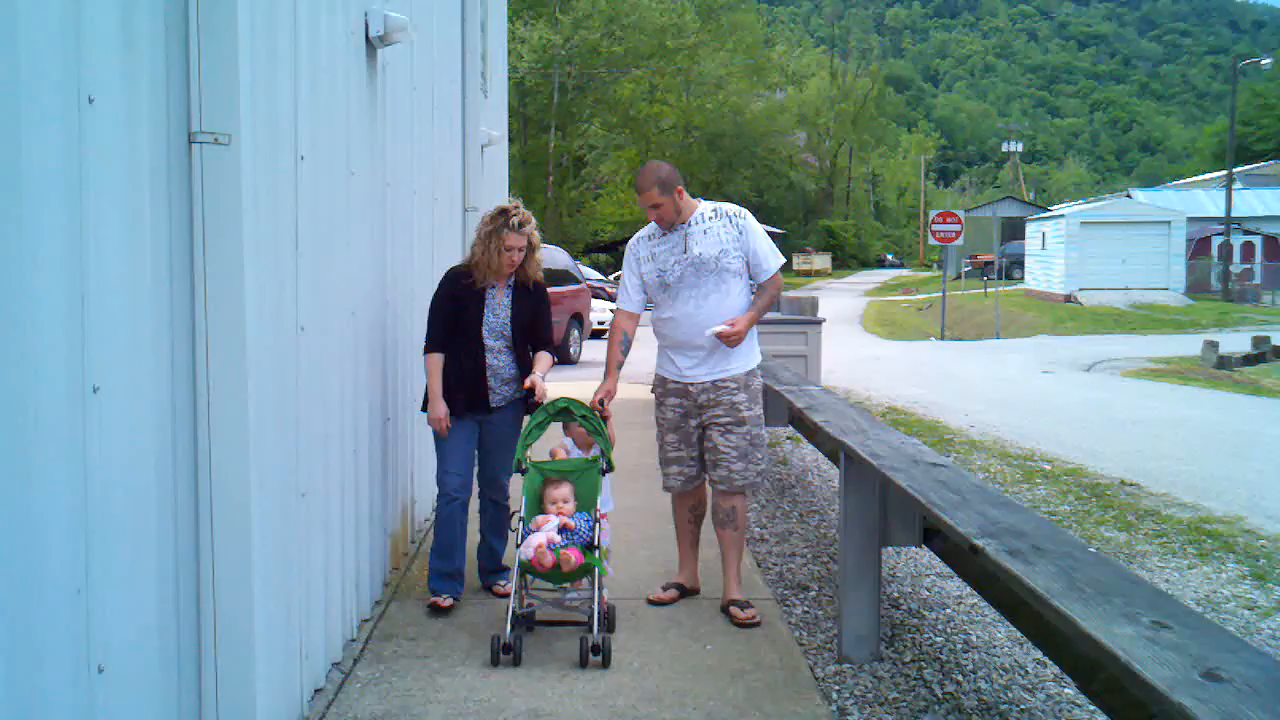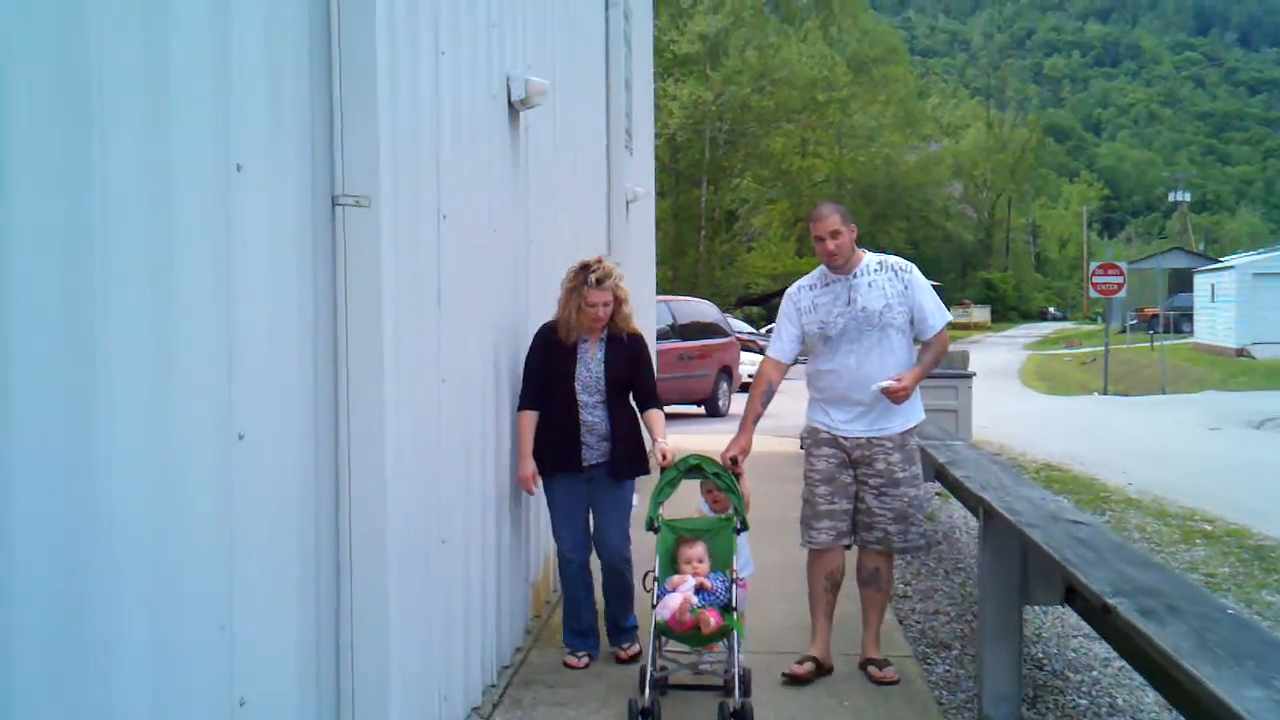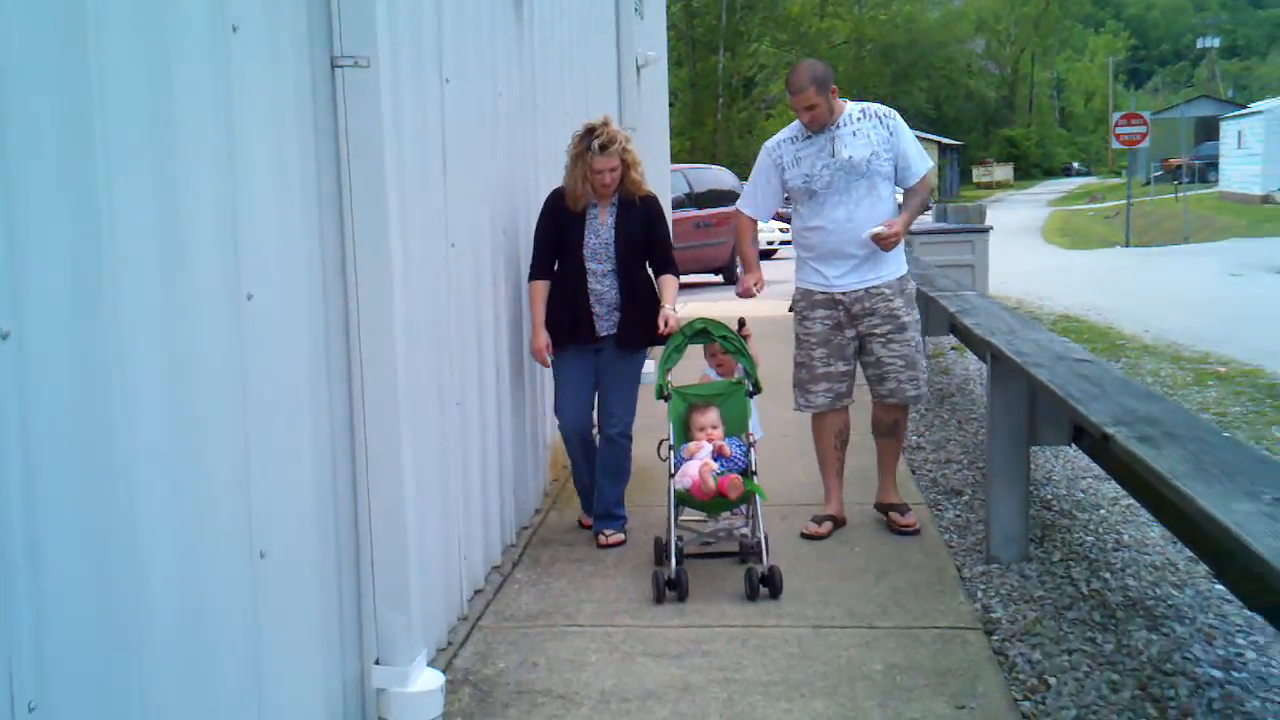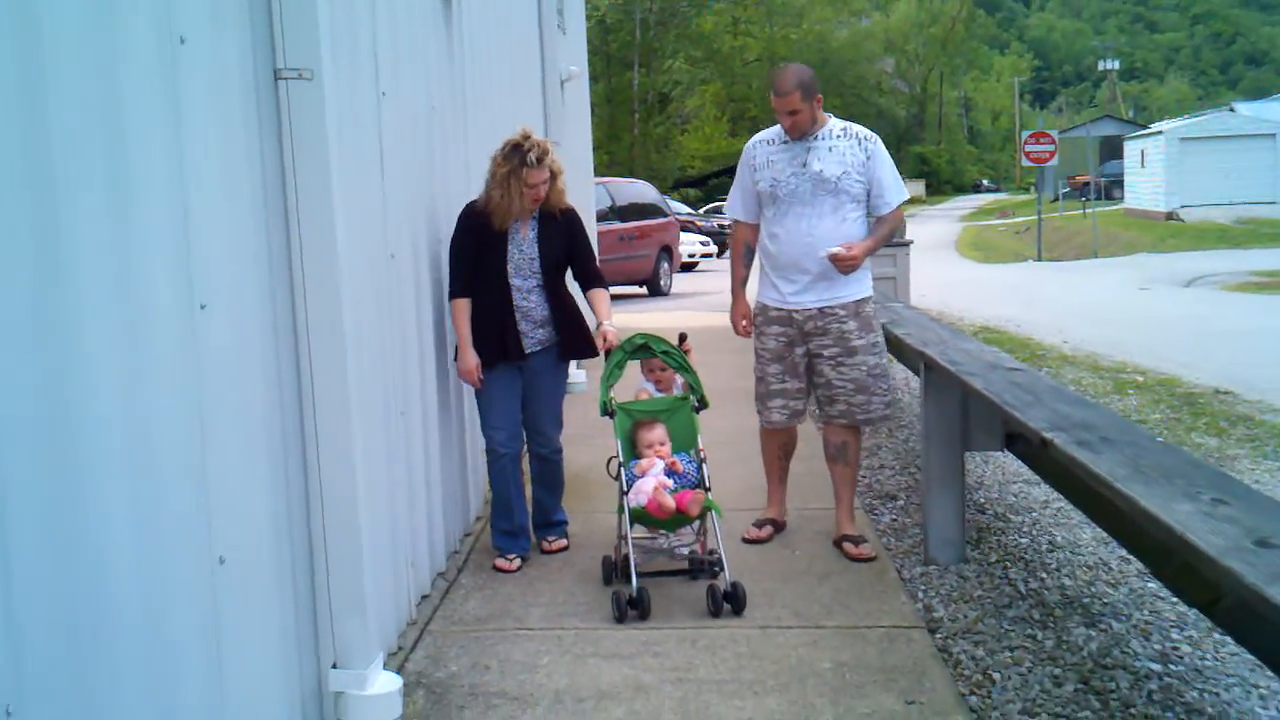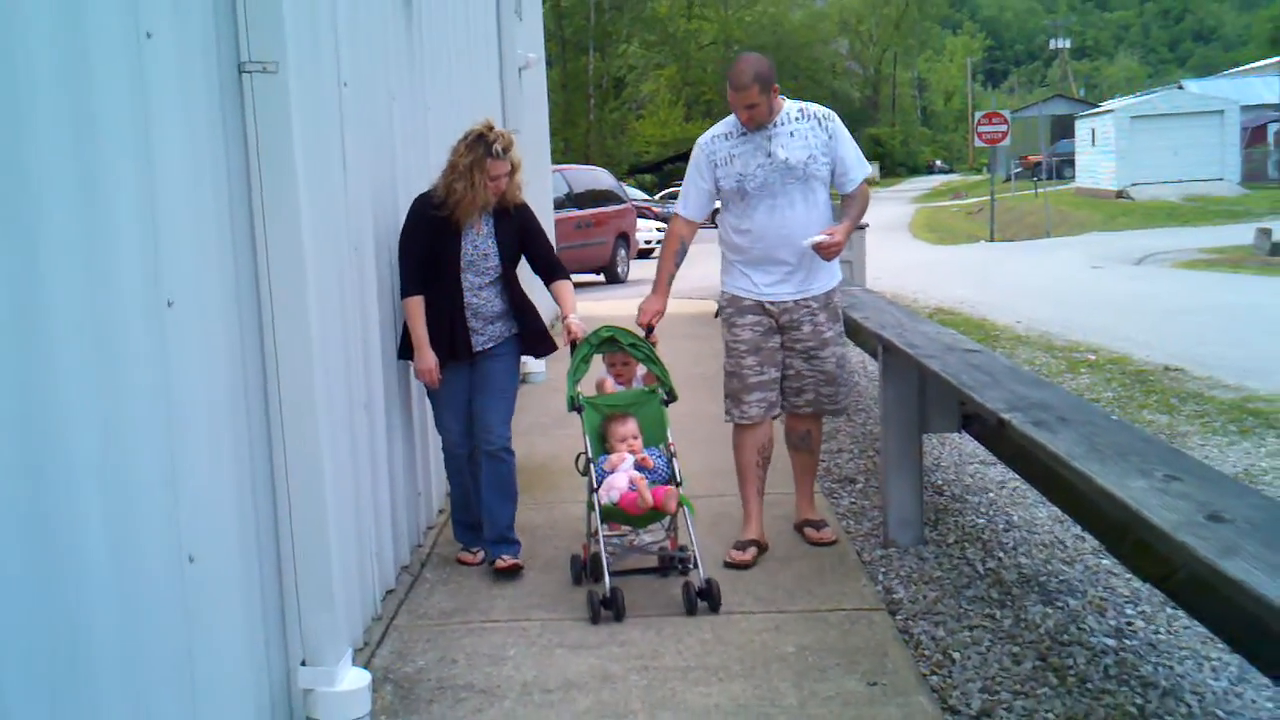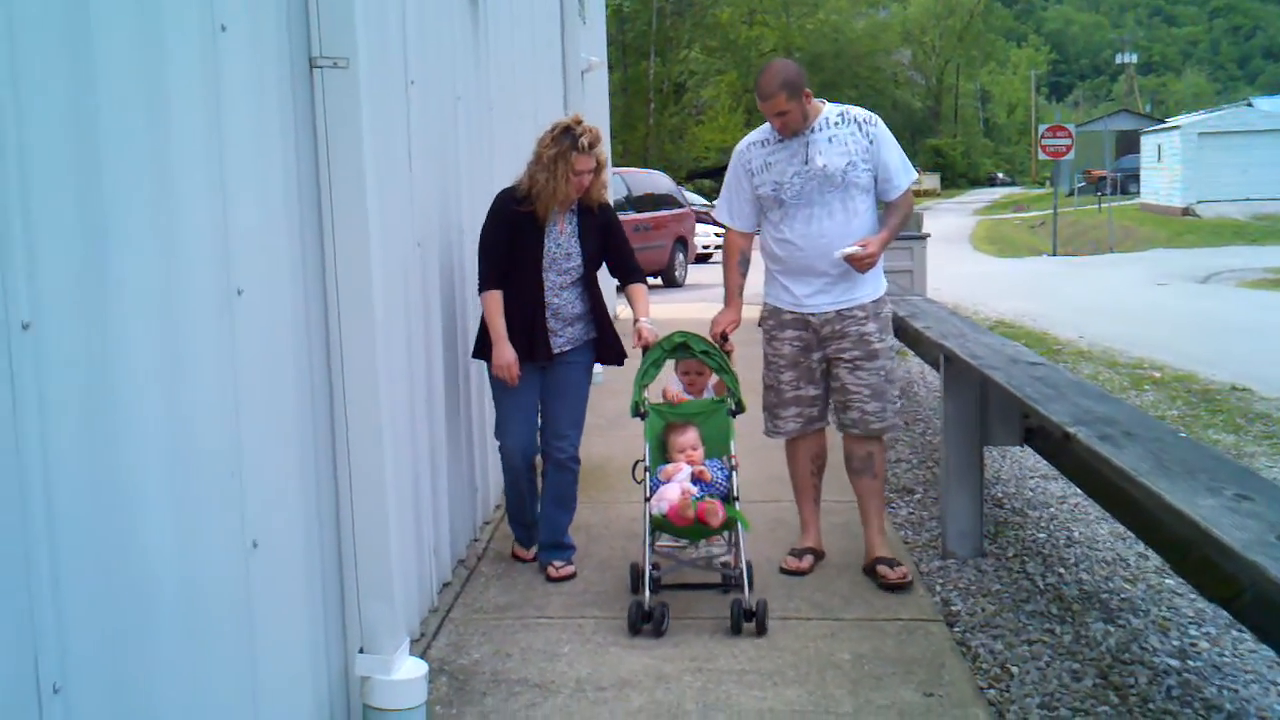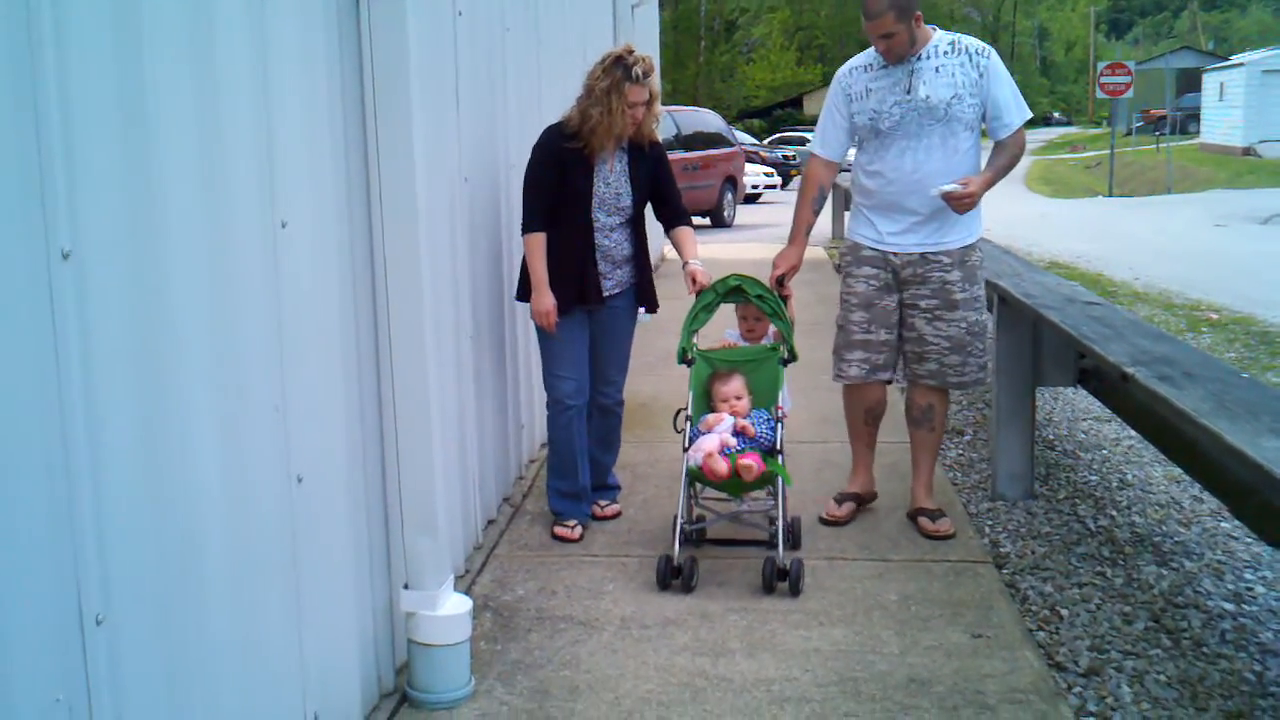
dt=0.7s
person 1, frame 1
left shoulder: (735, 221)
right shoulder: (640, 245)
left elbow: (772, 281)
right elbow: (626, 314)
left wrist: (748, 319)
right wrist: (611, 377)
left hip: (732, 377)
right hip: (673, 379)
left knee: (730, 481)
right knee: (683, 481)
left ankle: (733, 589)
right ankle: (686, 574)
person 1, frame 2
left shoulder: (901, 274)
right shoulder: (800, 295)
left elbow: (937, 337)
right elbow: (774, 363)
left wrist: (914, 375)
right wrist: (746, 431)
left hip: (890, 434)
right hip: (827, 433)
left knee: (879, 542)
right knee: (823, 539)
left ankle: (871, 648)
right ankle: (819, 649)
person 1, frame 3
left shoulder: (882, 122)
right shoulder: (778, 148)
left elbow: (921, 182)
right elbow: (747, 214)
left wrist: (903, 221)
right wrist: (751, 267)
left hip: (884, 284)
right hip: (818, 292)
left knee: (895, 391)
right knee: (826, 399)
left ankle: (888, 492)
right ankle: (833, 503)
person 1, frame 4
left shoulder: (863, 144)
right shoulder: (758, 149)
left elbow: (892, 214)
right elbow: (745, 227)
left wrist: (865, 246)
right wrist: (739, 295)
left hip: (844, 305)
right hip: (776, 306)
left knee: (843, 414)
right knee: (775, 412)
left ankle: (846, 522)
right ankle: (775, 506)
person 1, frame 5
left shoulder: (821, 123)
right shoulder: (713, 144)
left elbow: (857, 189)
right elbow: (685, 220)
left wrist: (844, 228)
right wrist: (659, 291)
left hip: (814, 293)
right hip: (747, 297)
left knee: (806, 407)
right knee: (751, 410)
left ankle: (805, 508)
right ankle: (752, 528)
person 1, frame 6
left shoulder: (865, 128)
right shoulder: (751, 152)
left elbow: (902, 198)
right elbow: (739, 233)
left wrist: (880, 240)
right wrist: (733, 304)
left hip: (859, 305)
right hip: (788, 310)
left knee: (866, 425)
right knee: (800, 425)
left ankle: (876, 546)
right ankle: (810, 536)
person 1, frame 7
left shoulder: (976, 59)
right shoulder: (852, 76)
left elbow: (1013, 137)
right elbow: (822, 164)
left wrist: (983, 180)
right wrist: (796, 244)
left hip: (948, 249)
right hip: (870, 247)
left knee: (933, 375)
right knee: (861, 370)
left ankle: (923, 495)
right ankle: (861, 478)
person 2, frame 1
left shoulder: (533, 289)
right shoulder: (457, 281)
left elbow: (543, 345)
right elbow: (435, 343)
left wrist: (537, 373)
right wrist: (436, 398)
left hip: (506, 403)
right hip: (459, 402)
left knee: (496, 489)
right knee: (453, 489)
left ankle: (494, 570)
right ankle: (444, 584)
person 2, frame 2
left shoulder: (630, 342)
right shoulder: (549, 338)
left elbow: (647, 398)
right elbow: (530, 400)
left wrist: (660, 438)
right wrist: (526, 456)
left hip: (613, 461)
right hip: (562, 463)
left knee: (615, 549)
right knee: (572, 553)
left ankle: (624, 631)
right ankle: (580, 641)
person 2, frame 3
left shoulder: (644, 205)
right shoulder: (560, 204)
left elbow: (664, 264)
right elbow: (541, 268)
left wrist: (667, 305)
right wrist: (539, 327)
left hip: (626, 332)
right hip: (573, 331)
left knee: (616, 428)
right knee: (573, 422)
left ankle: (610, 517)
right ankle: (590, 500)
person 2, frame 4
left shoulder: (563, 218)
right shoulder: (477, 219)
left elbow: (589, 275)
right elbow: (460, 287)
left wrist: (604, 321)
right wrist: (465, 348)
left hip: (547, 347)
right hip: (495, 350)
left knee: (546, 442)
right knee: (502, 446)
left ankle: (551, 525)
right ankle: (511, 541)
person 2, frame 5
left shoulder: (515, 212)
right shoulder: (428, 212)
left elbow: (550, 267)
right elbow: (412, 285)
left wrist: (570, 315)
right wrist: (422, 348)
left hip: (499, 342)
right hip: (445, 346)
left knee: (494, 441)
right knee: (458, 445)
left ankle: (502, 543)
right ankle: (471, 536)
person 2, frame 6
left shoulder: (597, 213)
right shoulder: (511, 207)
left elbow: (628, 270)
right elbow: (490, 279)
left wrist: (641, 318)
right wrist: (500, 342)
left hip: (574, 347)
right hip: (518, 346)
left knee: (563, 450)
right knee: (516, 447)
left ankle: (555, 547)
right ankle: (525, 533)
person 2, frame 7
left shoulder: (647, 151)
right shoulder: (558, 143)
left elbow: (673, 213)
right elbow: (534, 220)
left wrist: (691, 260)
right wrist: (540, 287)
left hip: (619, 288)
right hip: (563, 290)
left knee: (607, 395)
right knee: (568, 396)
left ankle: (600, 487)
right ankle: (569, 506)
